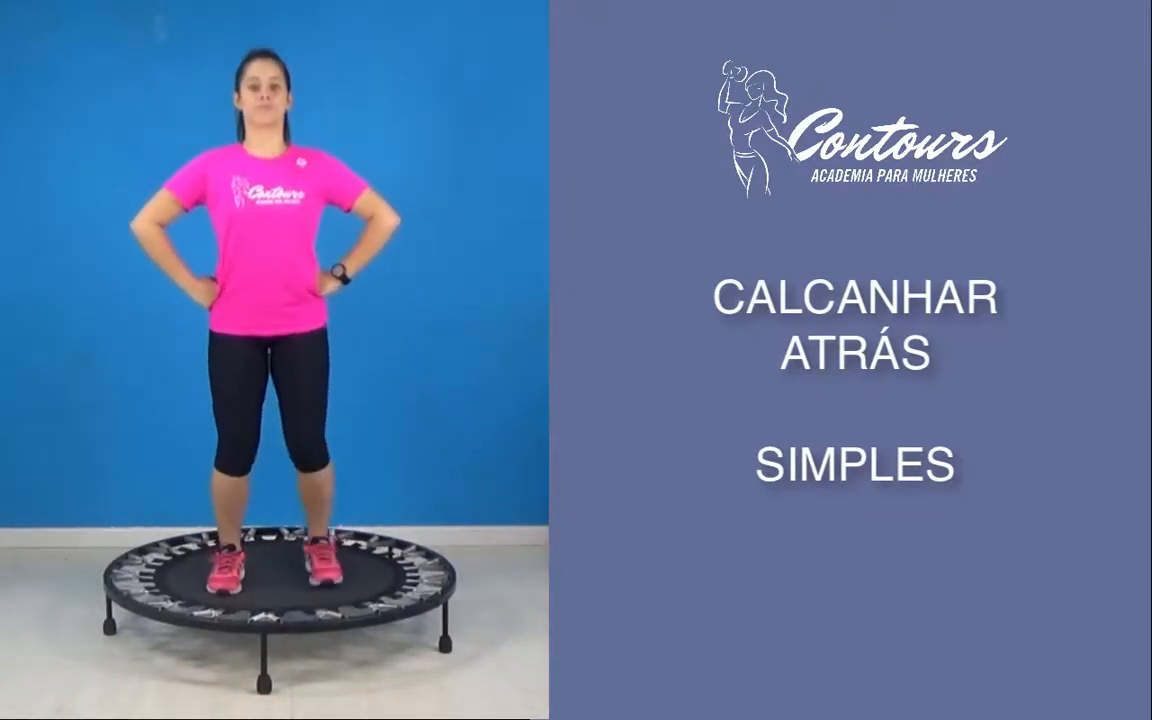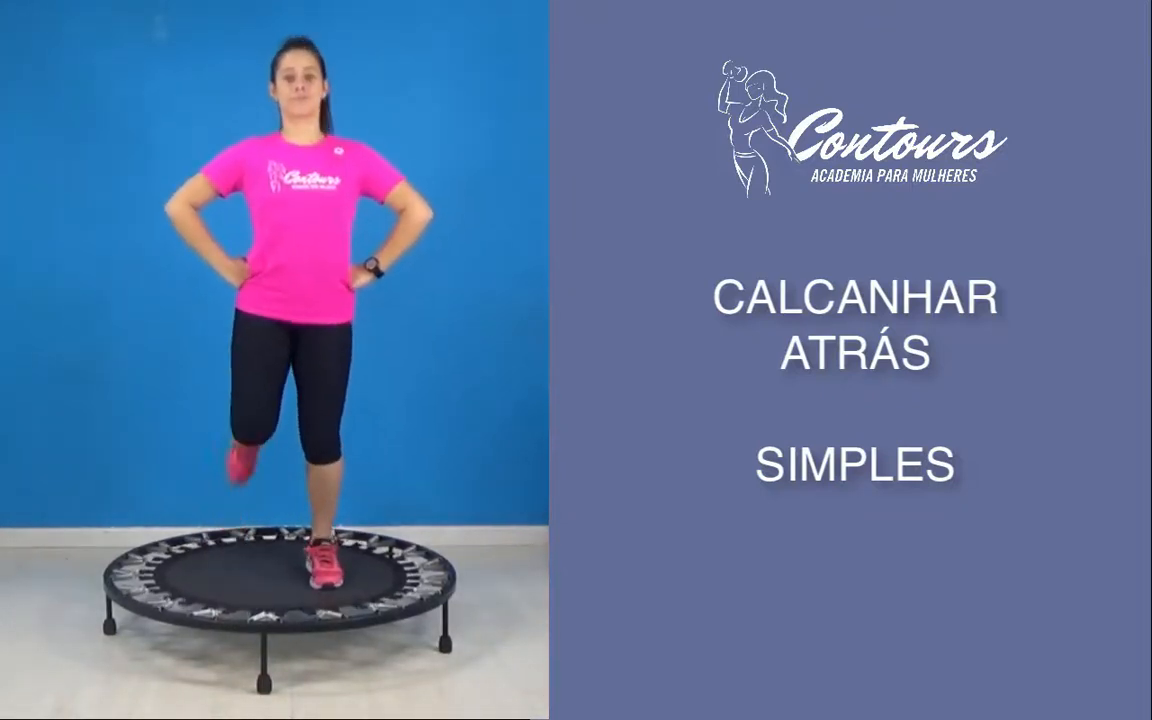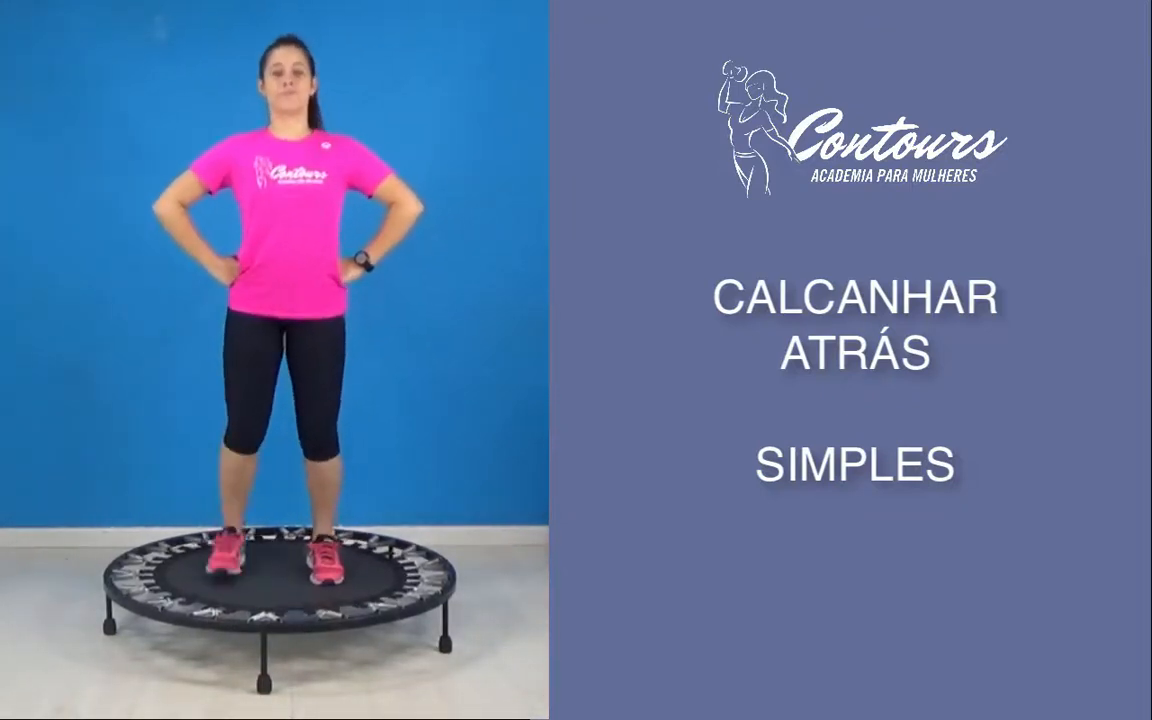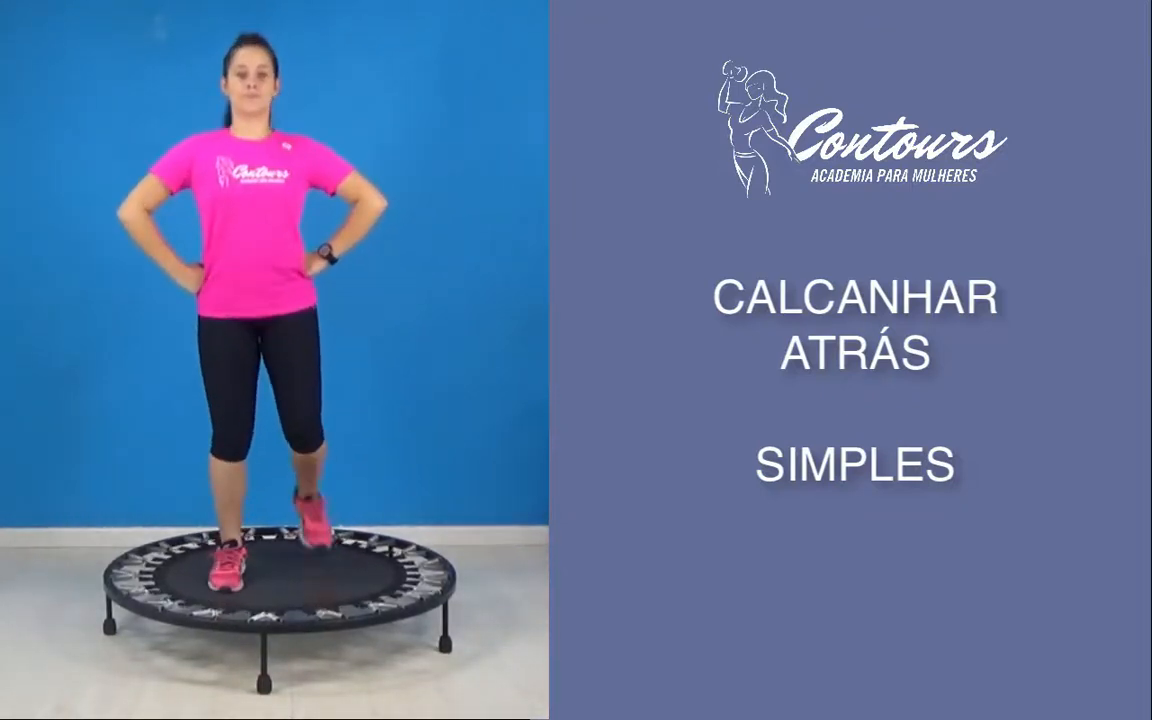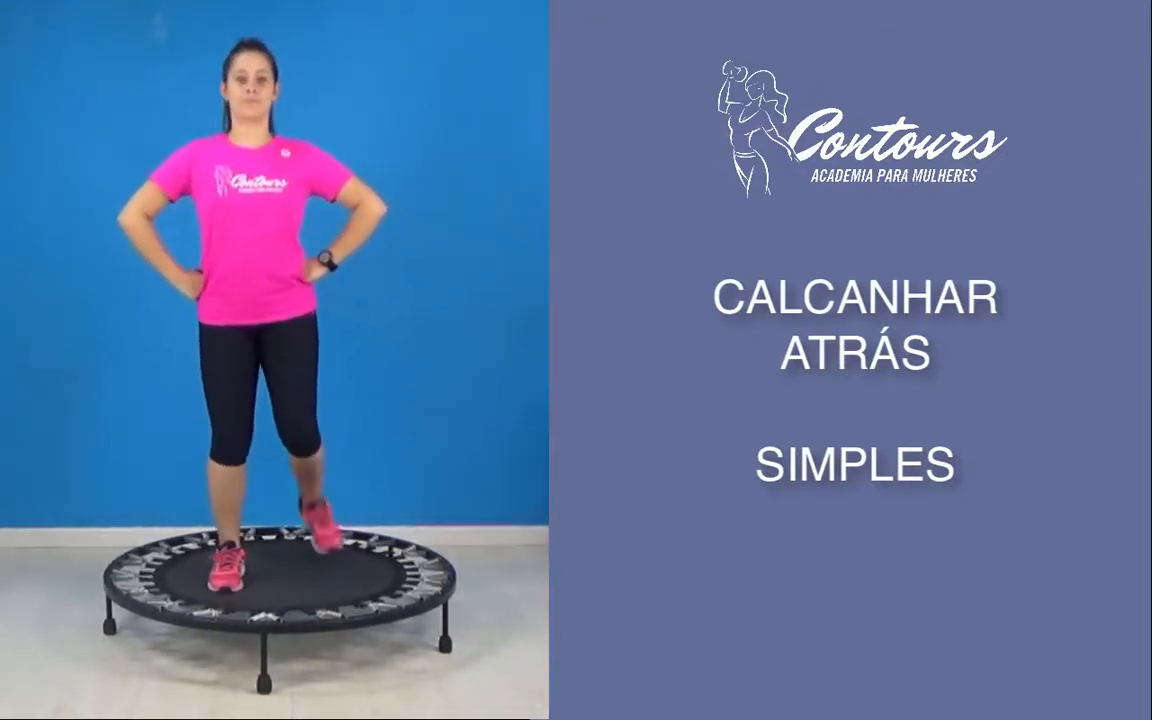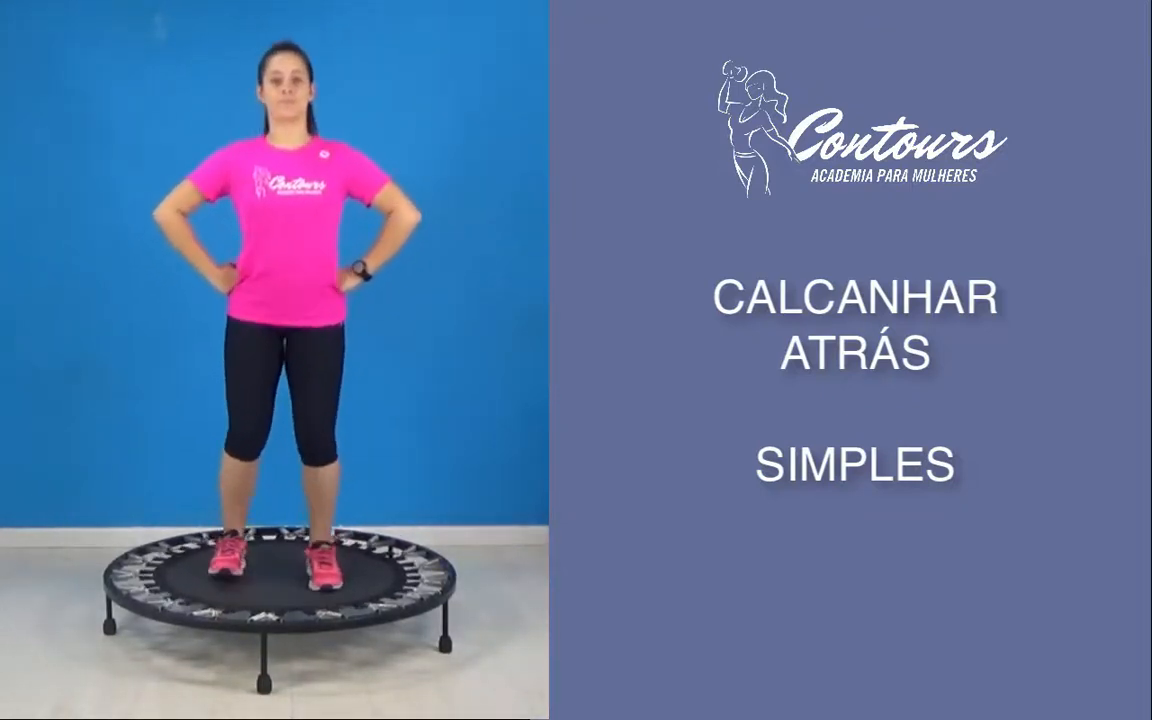
dt=0.4s
person 1, frame 1
left shoulder: (318, 167)
right shoulder: (212, 167)
left elbow: (384, 219)
right elbow: (145, 224)
left wrist: (339, 275)
right wrist: (194, 285)
left hip: (303, 329)
right hip: (234, 331)
left knee: (308, 446)
right knee: (235, 449)
left ankle: (320, 544)
right ankle: (229, 551)
person 1, frame 2
left shoulder: (354, 158)
right shoulder: (249, 154)
left elbow: (418, 212)
right elbow: (179, 206)
left wrist: (371, 269)
right wrist: (225, 266)
left hip: (330, 318)
right hip: (261, 314)
left knee: (322, 436)
right knee: (251, 428)
left ankle: (322, 545)
right ankle: (246, 450)
person 1, frame 3
left shoulder: (342, 152)
right shoulder: (236, 151)
left elbow: (408, 206)
right elbow: (168, 206)
left wrist: (362, 262)
right wrist: (217, 265)
left hip: (321, 314)
right hip: (251, 312)
left knee: (319, 432)
right knee: (245, 428)
left ankle: (323, 542)
right ankle: (230, 533)
person 1, frame 4
left shoulder: (303, 152)
right shoulder: (197, 151)
left elbow: (371, 201)
right elbow: (132, 211)
left wrist: (325, 257)
right wrist: (181, 272)
left hip: (291, 310)
right hip: (221, 314)
left knee: (304, 427)
right knee: (231, 433)
left ankle: (308, 496)
right ankle: (230, 547)
person 1, frame 5
left shoulder: (302, 159)
right shoulder: (196, 157)
left elbow: (371, 206)
right elbow: (133, 216)
left wrist: (326, 262)
right wrist: (181, 277)
left hip: (291, 316)
right hip: (222, 321)
left knee: (299, 431)
right knee: (229, 438)
left ankle: (315, 504)
right ankle: (228, 549)
person 1, frame 6
left shoulder: (341, 160)
right shoulder: (236, 158)
left elbow: (406, 214)
right elbow: (169, 213)
left wrist: (360, 272)
right wrist: (215, 273)
left hip: (320, 322)
right hip: (251, 319)
left knee: (316, 438)
right knee: (246, 434)
left ankle: (321, 546)
right ankle: (231, 538)
